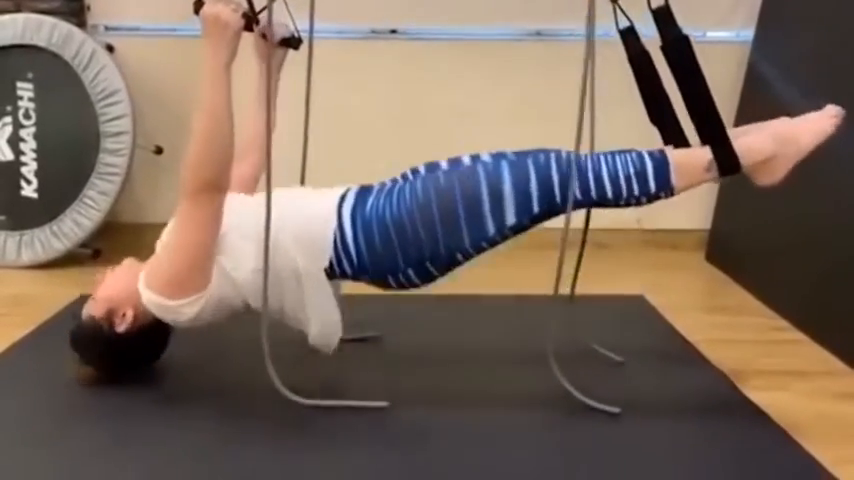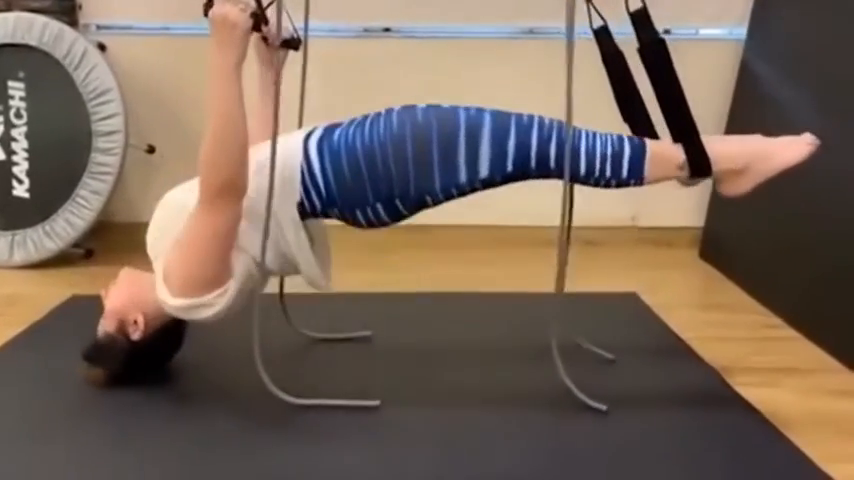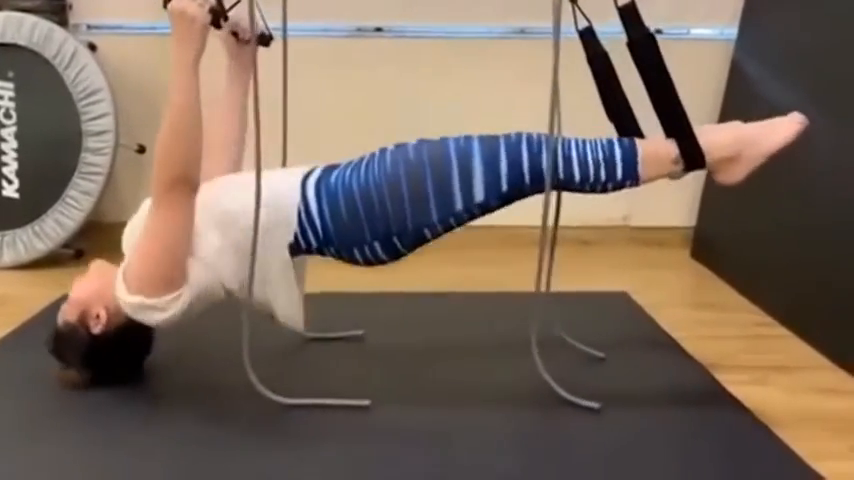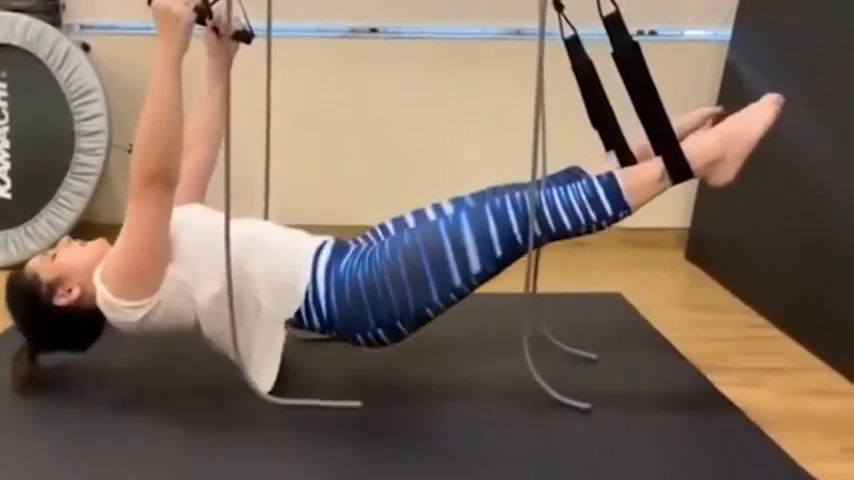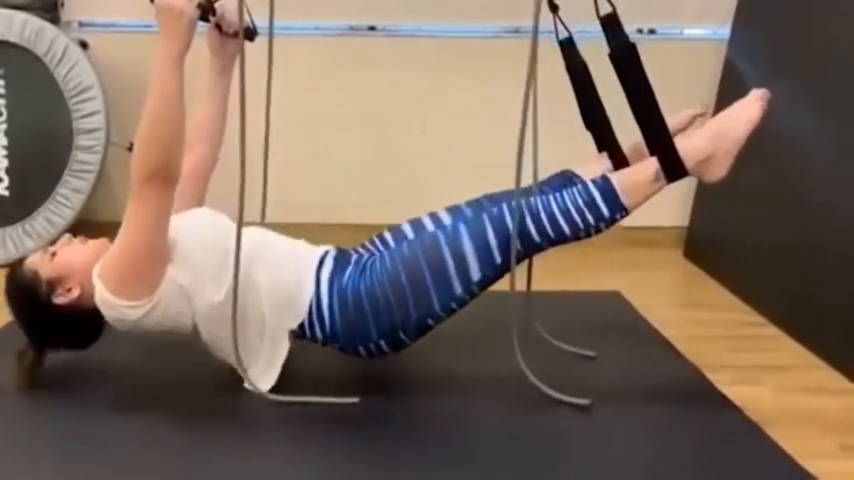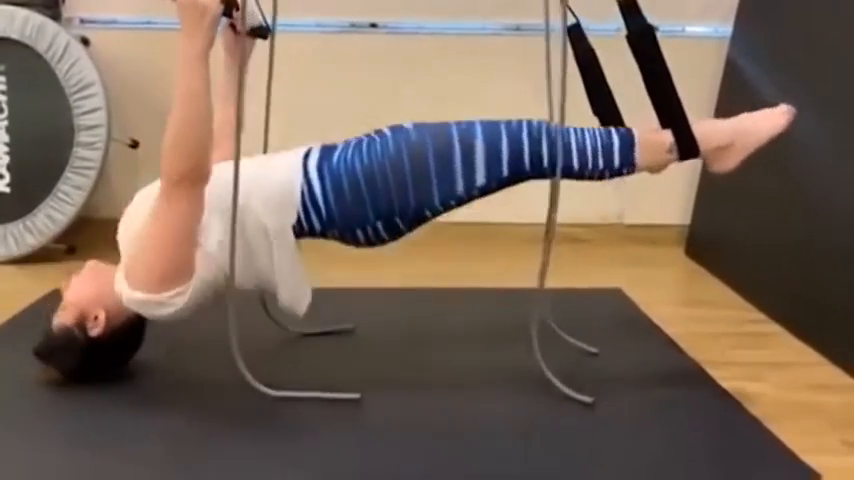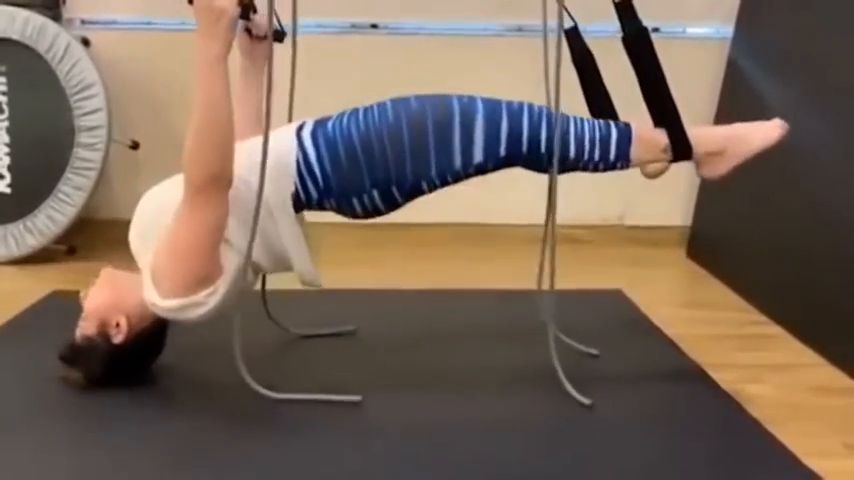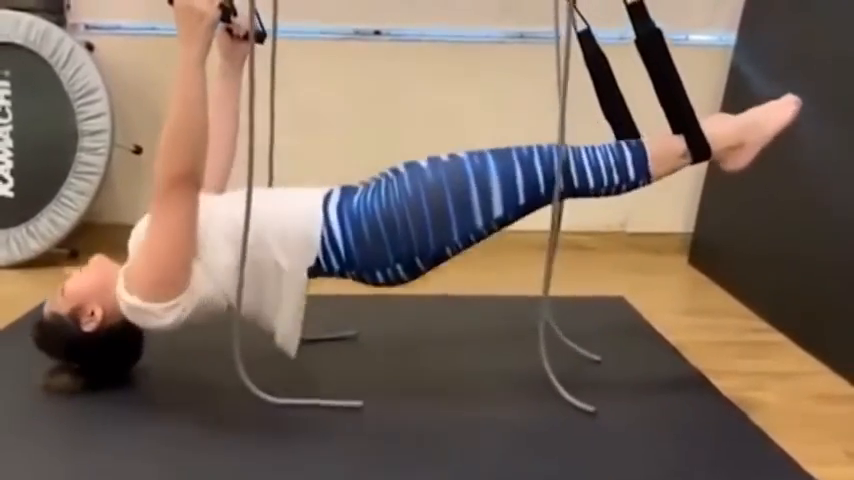
dt=0.4s
person 1, frame 1
left shoulder: (173, 269)
right shoulder: (168, 292)
left elbow: (244, 169)
right elbow: (205, 186)
left wrist: (270, 71)
left hip: (376, 227)
right hip: (376, 236)
left knee: (556, 179)
right knee: (553, 177)
left ankle: (723, 149)
right ankle: (742, 156)
person 1, frame 2
left shoulder: (171, 254)
right shoulder: (185, 288)
left elbow: (250, 166)
right elbow: (228, 187)
left wrist: (269, 70)
left hip: (342, 165)
left knee: (534, 147)
right knee: (535, 144)
left ankle: (703, 153)
right ankle: (713, 157)
person 1, frame 3
left shoulder: (147, 274)
right shoulder: (145, 290)
left elbow: (217, 171)
right elbow: (179, 181)
left wrist: (238, 67)
left hip: (328, 204)
right hip: (339, 210)
left knee: (527, 161)
right knee: (529, 159)
left ankle: (690, 147)
right ankle: (706, 149)
person 1, frame 4
left shoulder: (136, 266)
right shoulder: (123, 289)
left elbow: (191, 163)
right elbow: (151, 175)
left wrist: (219, 68)
left hip: (338, 270)
right hip: (348, 293)
left knee: (517, 206)
right knee: (523, 214)
left ankle: (659, 151)
right ankle: (697, 156)
person 1, frame 5
left shoulder: (150, 252)
right shoulder: (124, 290)
left elbow: (194, 160)
right elbow: (155, 173)
left wrist: (222, 66)
left hip: (343, 277)
right hip: (350, 304)
left knee: (519, 211)
right knee: (519, 222)
left ankle: (641, 153)
right ankle: (687, 156)
person 1, frame 6
left shoulder: (139, 248)
right shoulder: (146, 285)
left elbow: (214, 162)
right elbow: (184, 176)
left wrist: (235, 62)
left hip: (332, 185)
right hip: (343, 189)
left knee: (521, 149)
right knee: (521, 145)
left ankle: (674, 141)
right ankle: (698, 142)
person 1, frame 7
left shoulder: (155, 254)
right shoulder: (173, 288)
left elbow: (237, 163)
right elbow: (214, 181)
left wrist: (252, 61)
left hip: (330, 160)
left knee: (519, 136)
right knee: (524, 129)
left ankle: (665, 143)
right ankle: (694, 143)
person 1, frame 8
left shoulder: (146, 263)
right shoulder: (145, 293)
left elbow: (210, 173)
right elbow: (178, 178)
left wrist: (232, 67)
left hip: (349, 221)
right hip: (358, 234)
left knee: (537, 171)
right knee: (537, 171)
left ankle: (692, 142)
right ankle: (710, 142)
